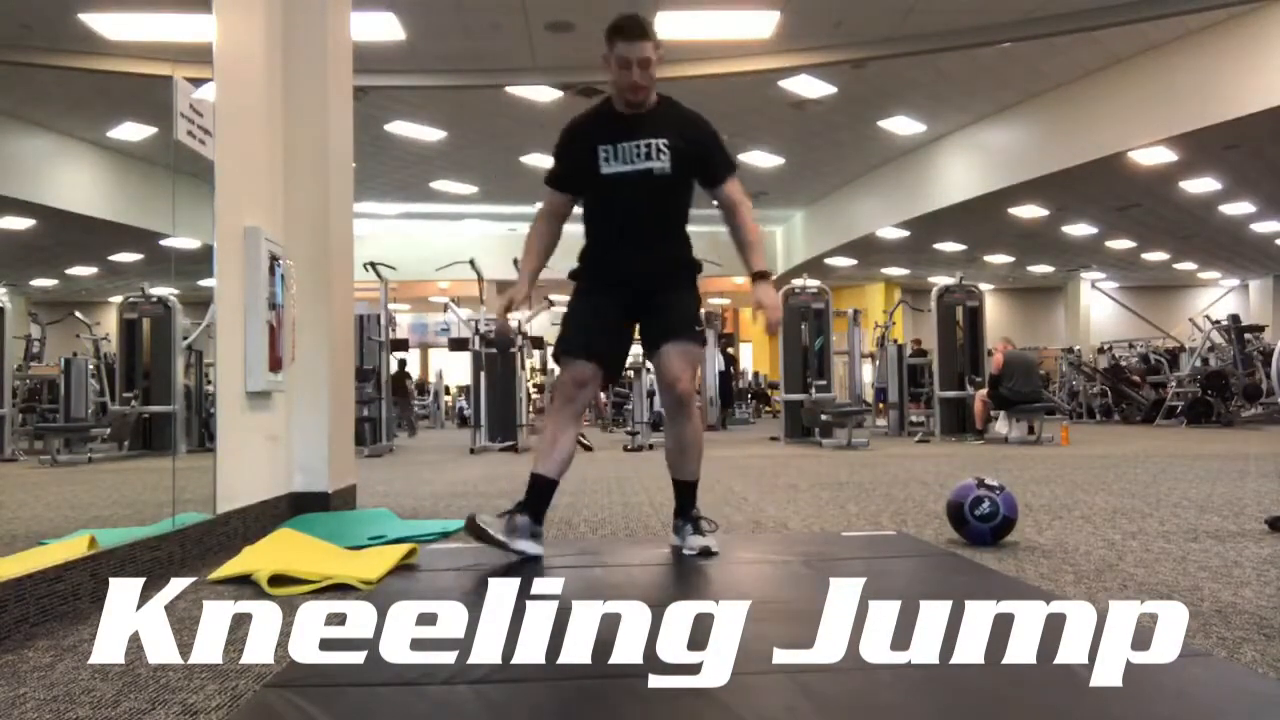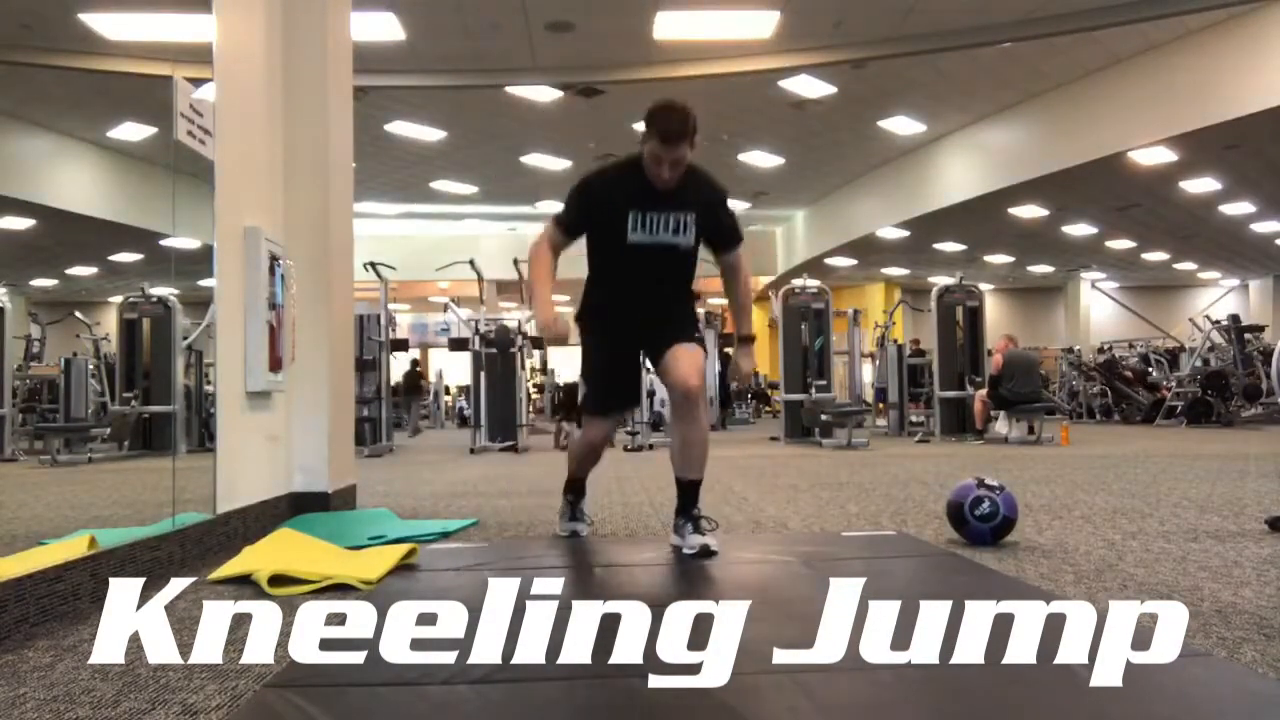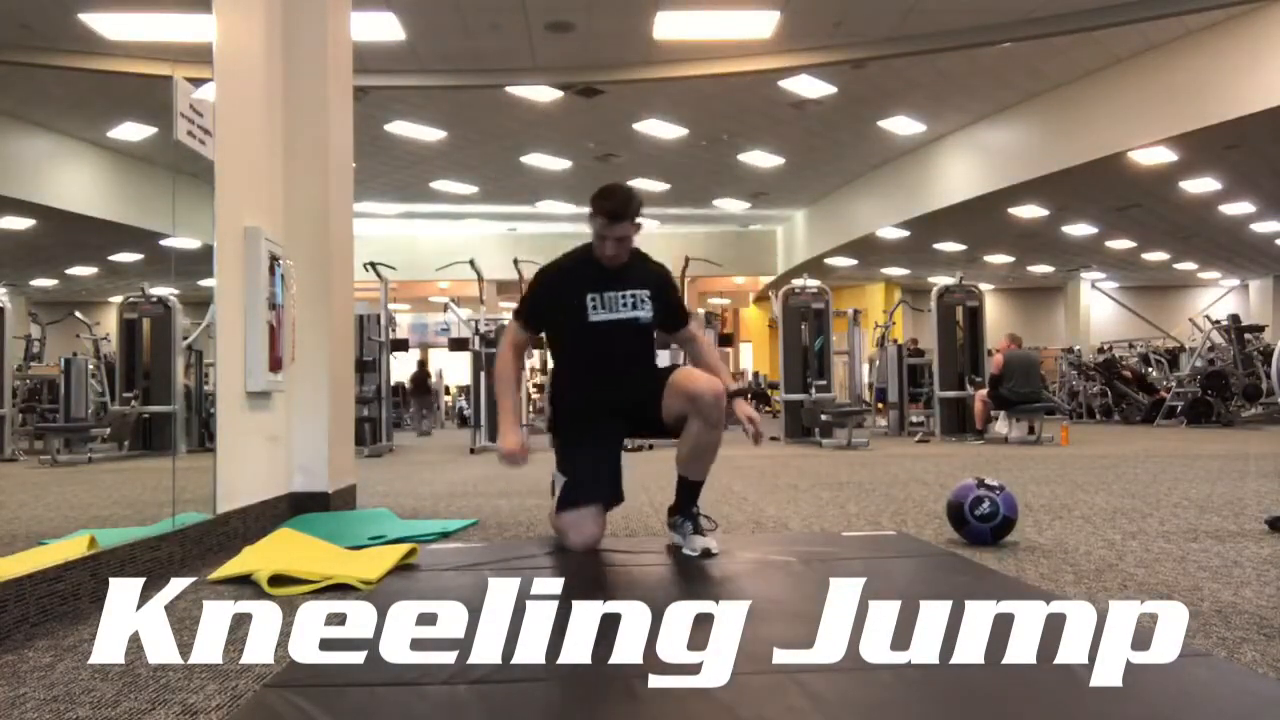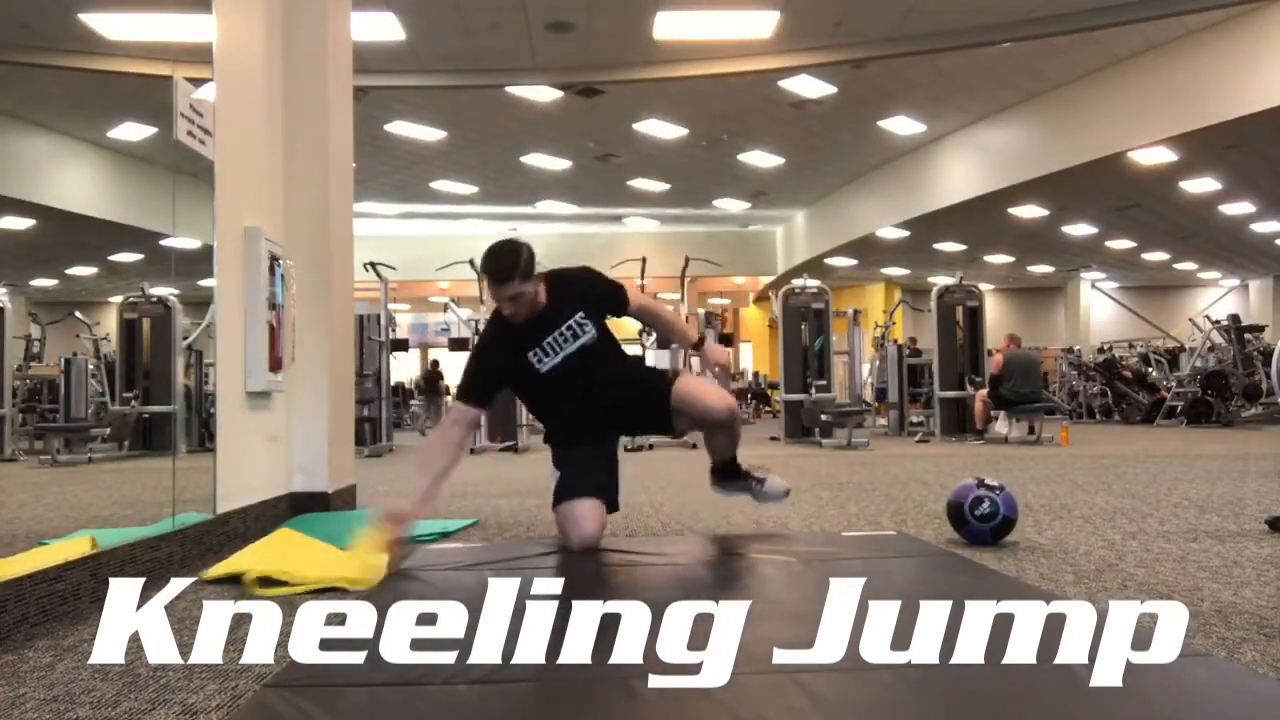
dt=0.5s
person 1, frame 1
left shoulder: (689, 128)
right shoulder: (582, 134)
left elbow: (735, 203)
right elbow: (552, 213)
left wrist: (760, 276)
right wrist: (523, 282)
left hip: (670, 280)
right hip: (602, 281)
left knee: (682, 390)
right knee: (573, 394)
left ankle: (687, 518)
right ankle: (527, 519)
person 1, frame 2
left shoulder: (707, 196)
right shoulder: (603, 187)
left elbow: (733, 266)
right elbow: (548, 244)
left wrist: (744, 341)
right wrist: (543, 303)
left hip: (671, 311)
right hip: (609, 317)
left knee: (690, 386)
right knee: (597, 433)
left ankle: (687, 516)
right ankle: (573, 494)
person 1, frame 3
left shoulder: (654, 277)
right shoulder: (556, 279)
left elbow: (693, 340)
right elbow: (511, 347)
left wrist: (736, 398)
right wrist: (508, 427)
left hip: (641, 390)
right hip: (581, 409)
left knee: (707, 393)
right knee: (581, 539)
left ankle: (684, 516)
right ankle: (565, 491)
person 1, frame 4
left shoulder: (581, 285)
right shoulder: (496, 346)
left elbow: (642, 307)
right elbow: (457, 424)
left wrist: (701, 344)
right wrist: (418, 503)
left hip: (627, 387)
right hip: (575, 425)
left knee: (721, 409)
right knee: (583, 536)
left ankle: (728, 473)
right ankle: (576, 495)
